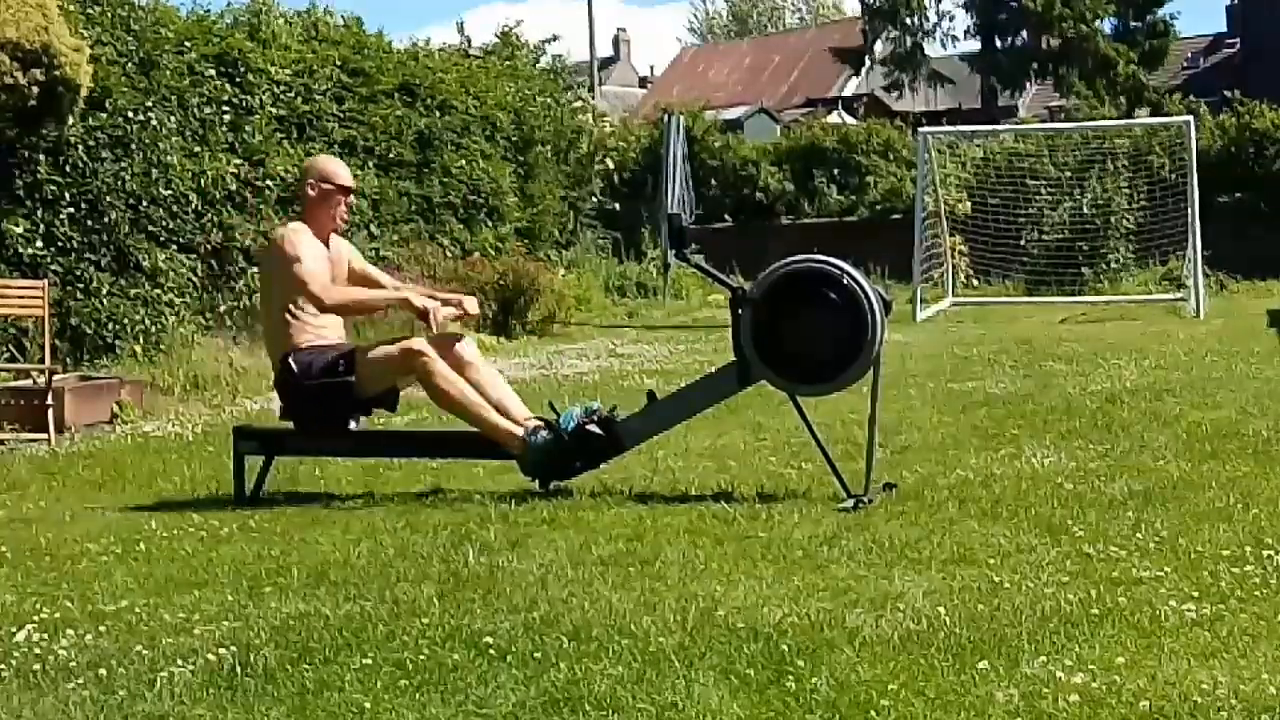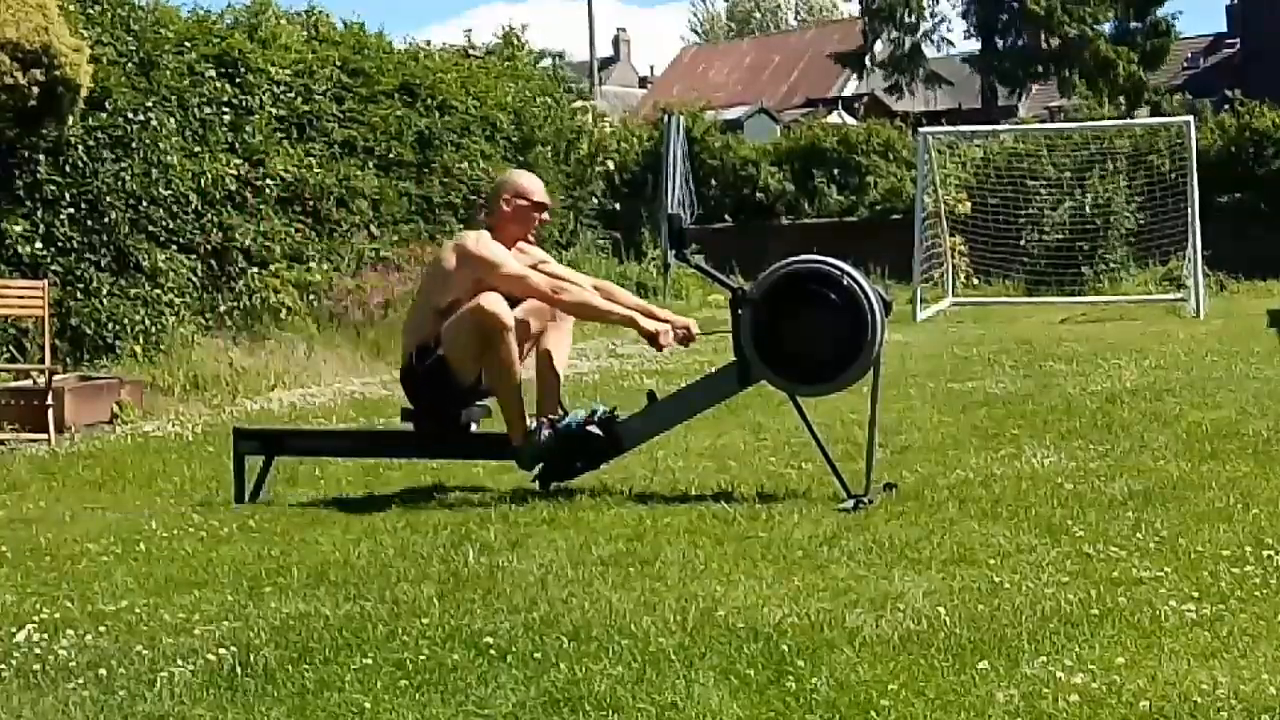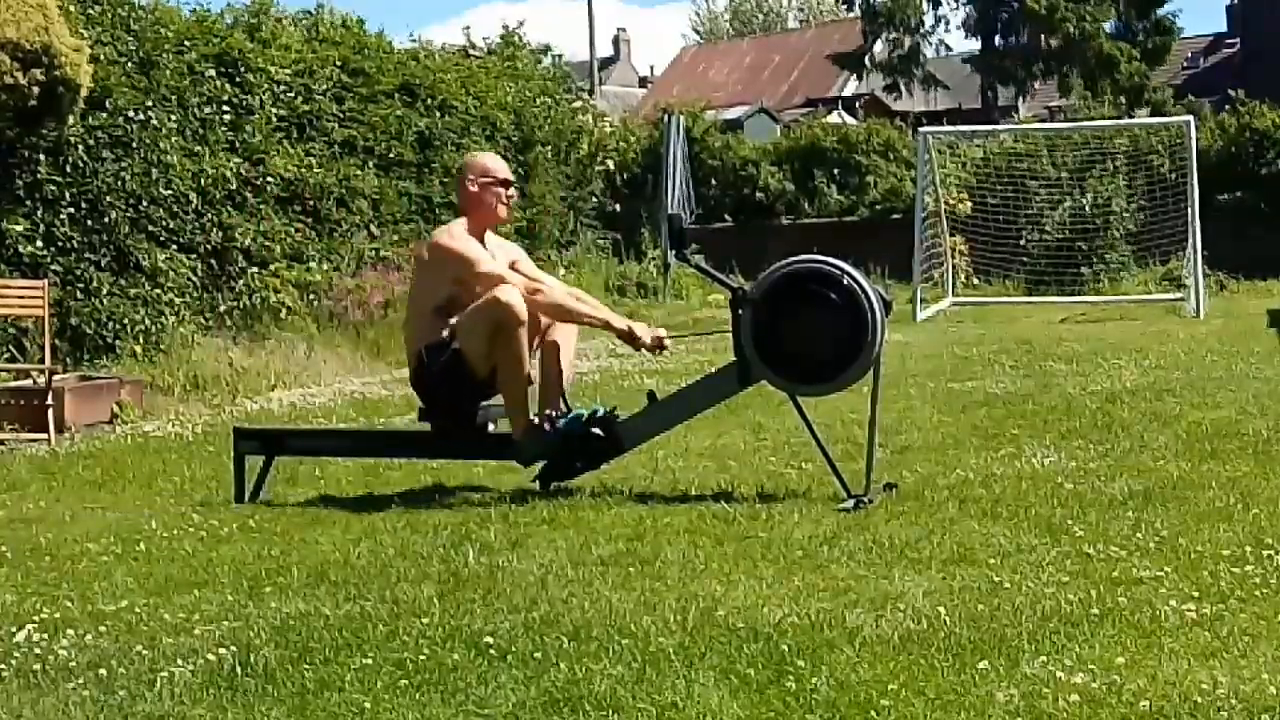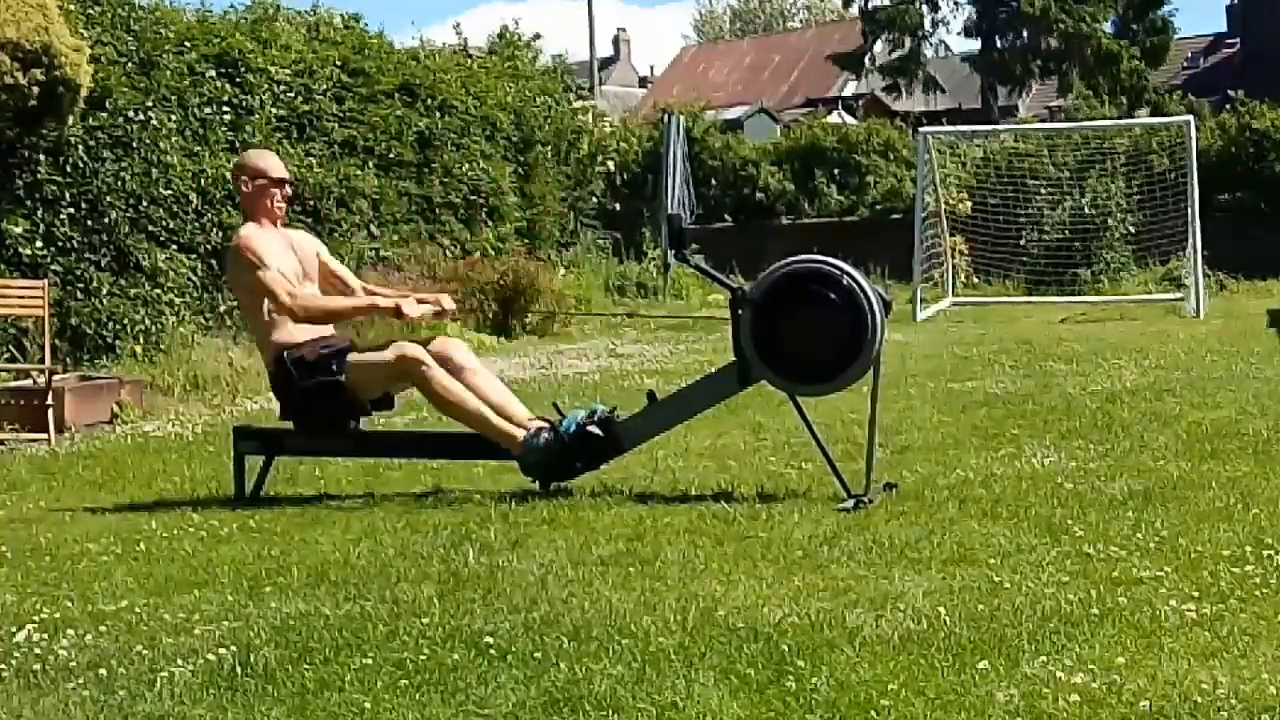
dt=0.5s
person 1, frame 1
left shoulder: (337, 244)
right shoulder: (290, 239)
left elbow: (392, 286)
right elbow: (322, 298)
left wrist: (439, 303)
right wrist: (406, 298)
left hip: (342, 366)
right hip: (304, 379)
left knee: (456, 344)
right knee: (417, 352)
left ankle: (533, 429)
right ankle: (521, 443)
person 1, frame 2
left shoulder: (524, 254)
right shoulder: (475, 248)
left elbow: (593, 286)
right elbow: (554, 292)
left wrist: (663, 316)
right wrist: (635, 320)
left hip: (470, 369)
right hip: (429, 377)
left knee: (557, 310)
right knee: (490, 306)
left ankle: (546, 422)
right ankle: (523, 439)
person 1, frame 3
left shoulder: (502, 249)
right shoulder: (450, 243)
left elbow: (562, 290)
right elbow: (534, 291)
left wrist: (627, 322)
right wrist: (610, 323)
left hip: (479, 366)
right hip: (438, 376)
left knee: (565, 311)
right knee: (509, 300)
left ankle: (550, 421)
right ankle: (525, 437)
person 1, frame 4
left shoulder: (301, 240)
right shoulder: (249, 243)
left elbow: (359, 290)
right elbow: (298, 308)
left wrist: (417, 299)
right wrist: (384, 305)
left hip: (335, 358)
right hip: (301, 374)
left knee: (450, 352)
right knee: (411, 357)
left ankle: (541, 429)
right ankle: (523, 445)
